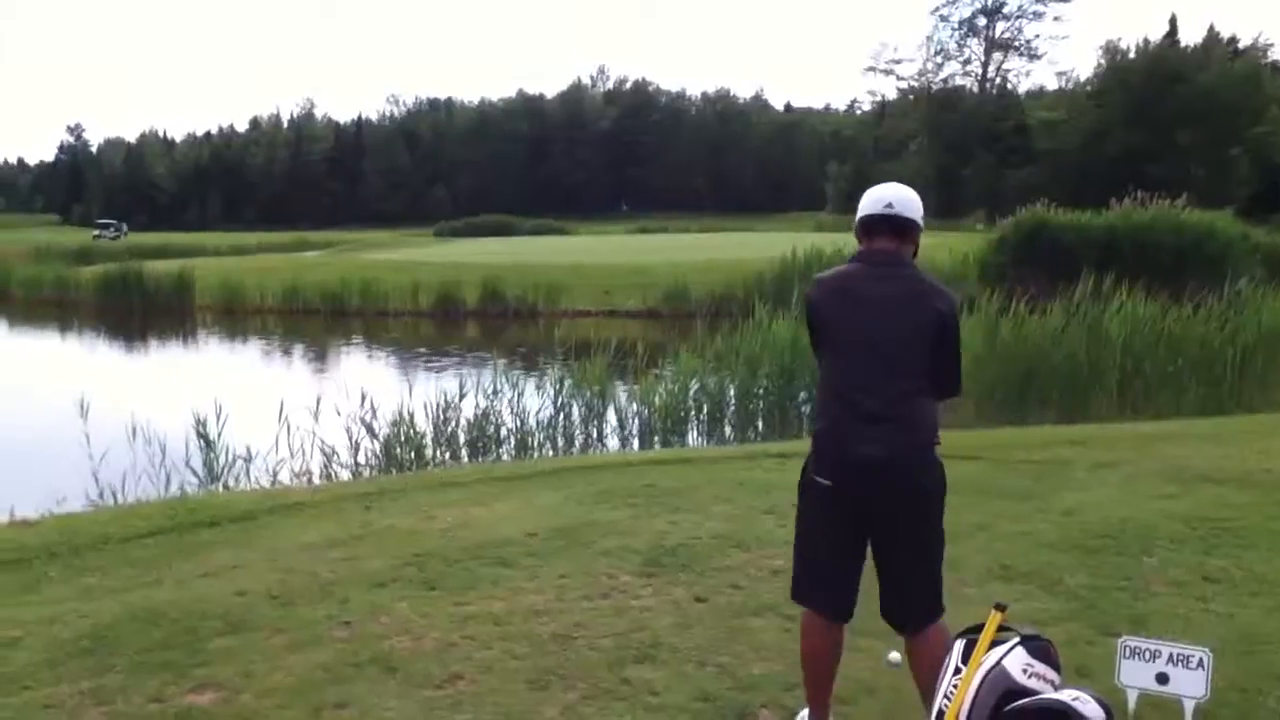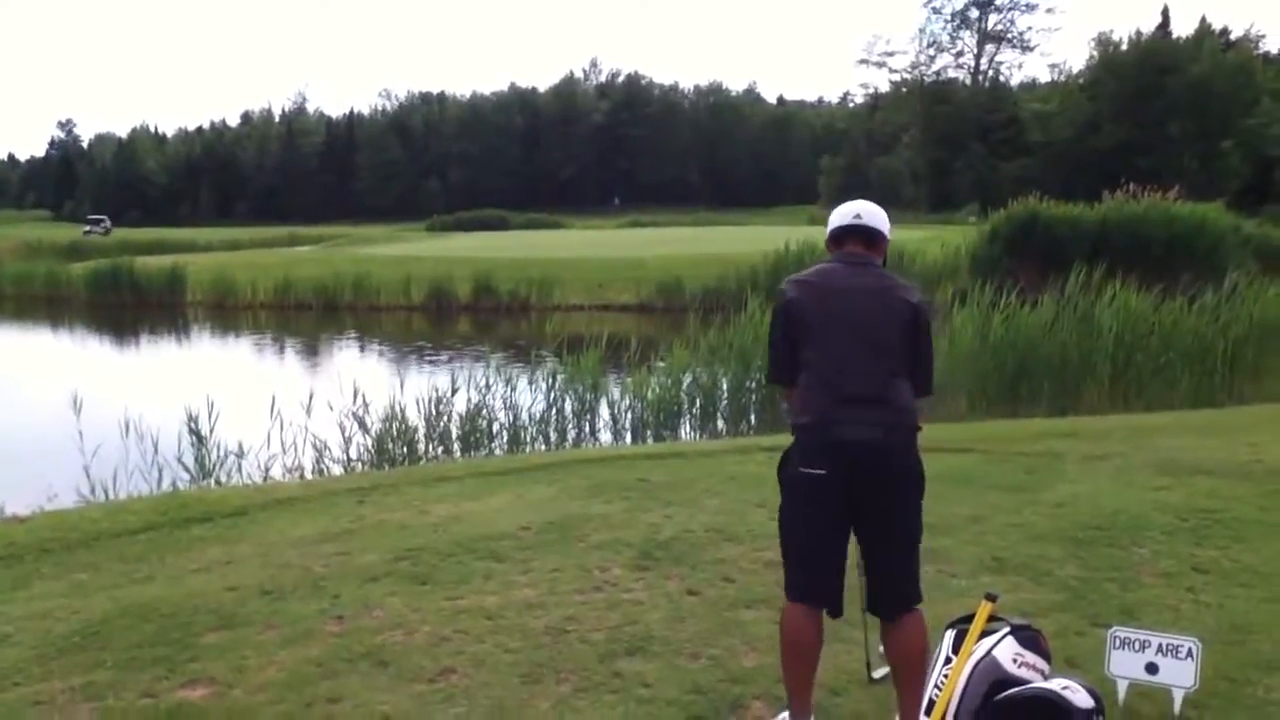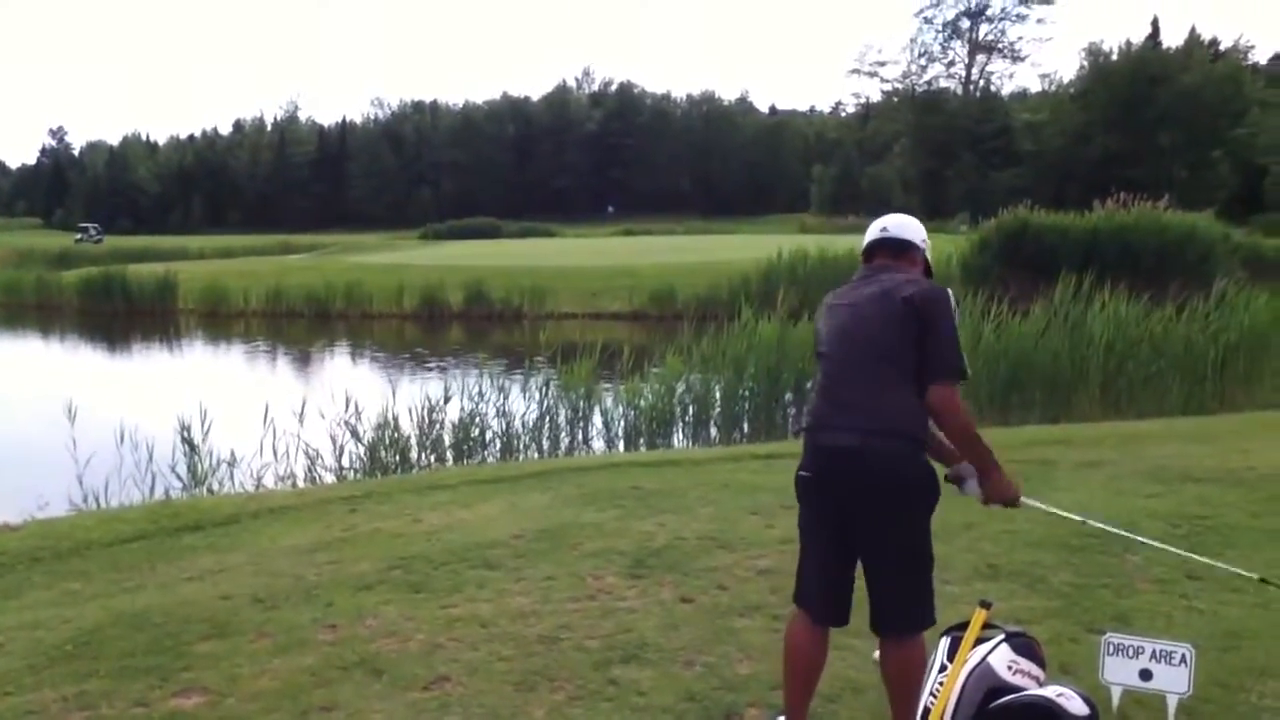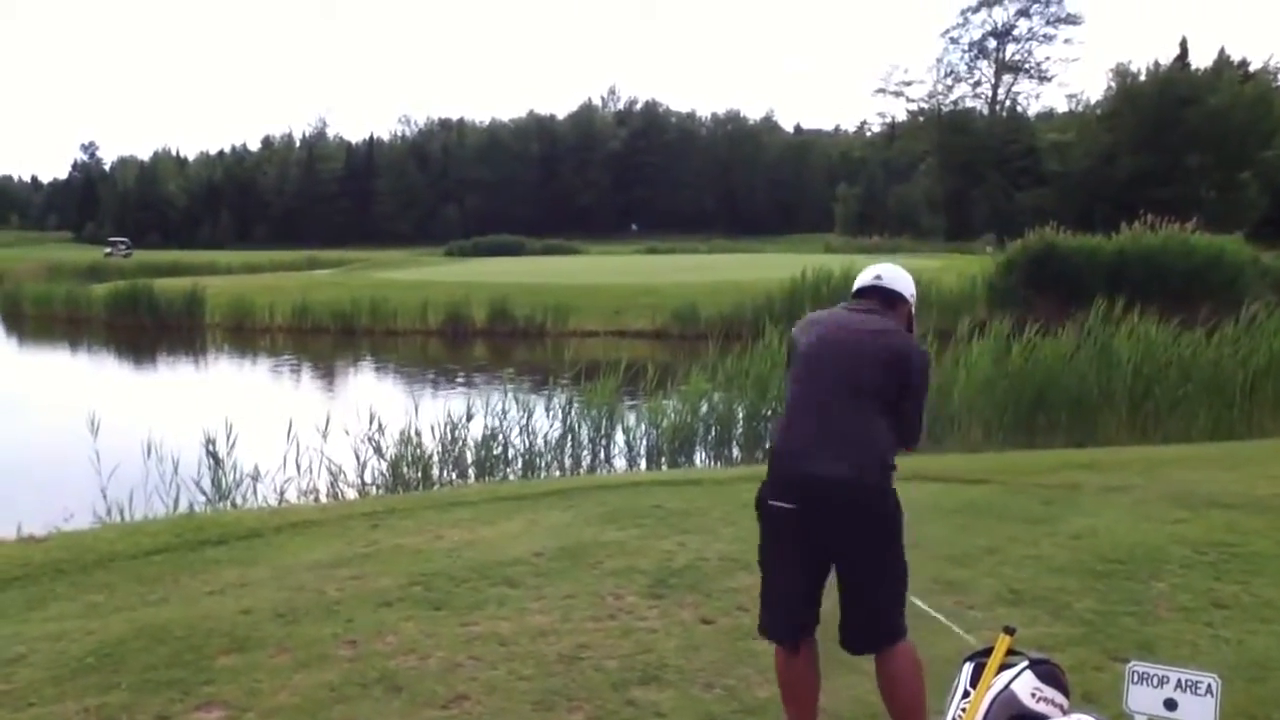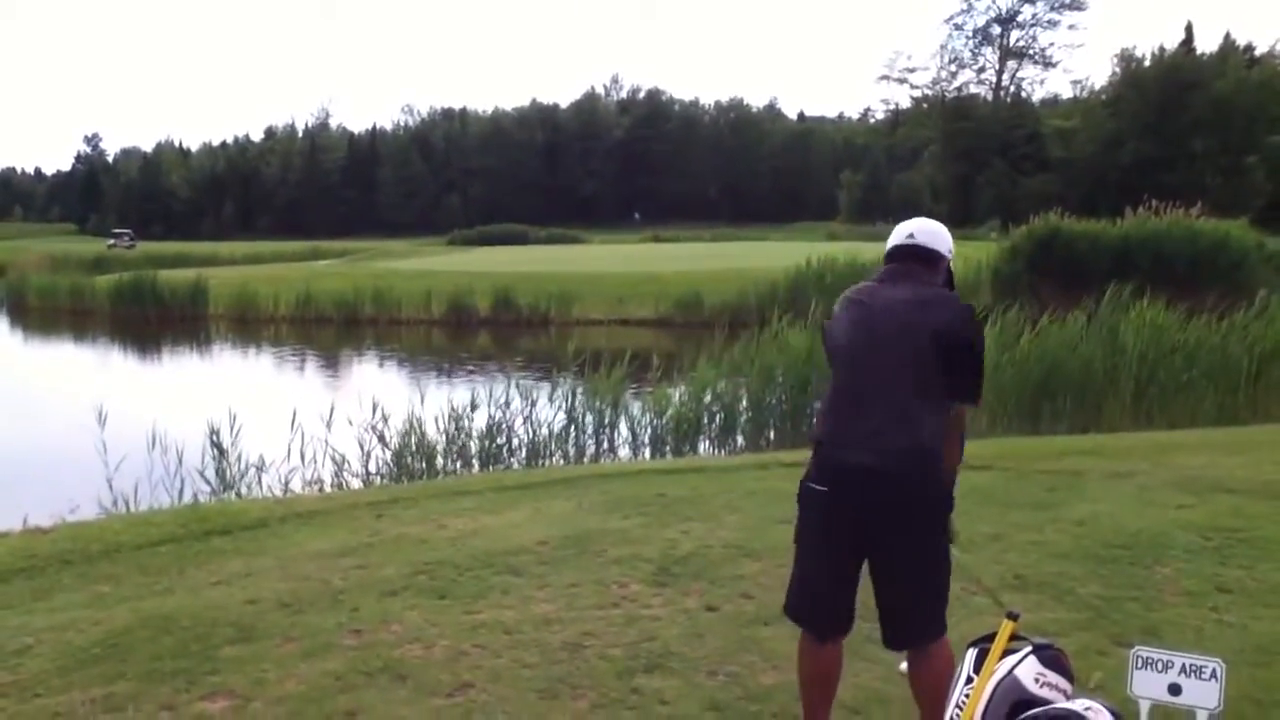
dt=1s
person 1, frame 1
left shoulder: (822, 291)
right shoulder: (937, 301)
right elbow: (942, 389)
left hip: (836, 463)
right hip: (910, 465)
left knee: (822, 605)
right knee: (920, 612)
person 1, frame 2
left shoulder: (796, 292)
right shoulder: (908, 299)
left elbow: (786, 384)
right elbow: (917, 387)
left hip: (819, 452)
right hip: (892, 453)
left knee: (803, 595)
right knee: (899, 600)
person 1, frame 3
left shoulder: (833, 304)
right shoulder: (927, 296)
right elbow: (940, 397)
left wrist: (948, 454)
right wrist: (990, 471)
left hip: (823, 460)
right hip: (890, 465)
left knee: (813, 605)
right knee: (901, 619)
person 1, frame 4
left shoulder: (808, 328)
right shoulder: (908, 351)
right elbow: (896, 441)
left hip: (789, 491)
right hip: (863, 498)
left knee: (793, 630)
right knee: (887, 635)
person 1, frame 5
left shoulder: (848, 306)
right shoulder: (956, 317)
right elbow: (952, 417)
right wrist: (940, 481)
left hip: (834, 476)
right hip: (912, 483)
left knee: (822, 622)
right knee: (924, 631)
